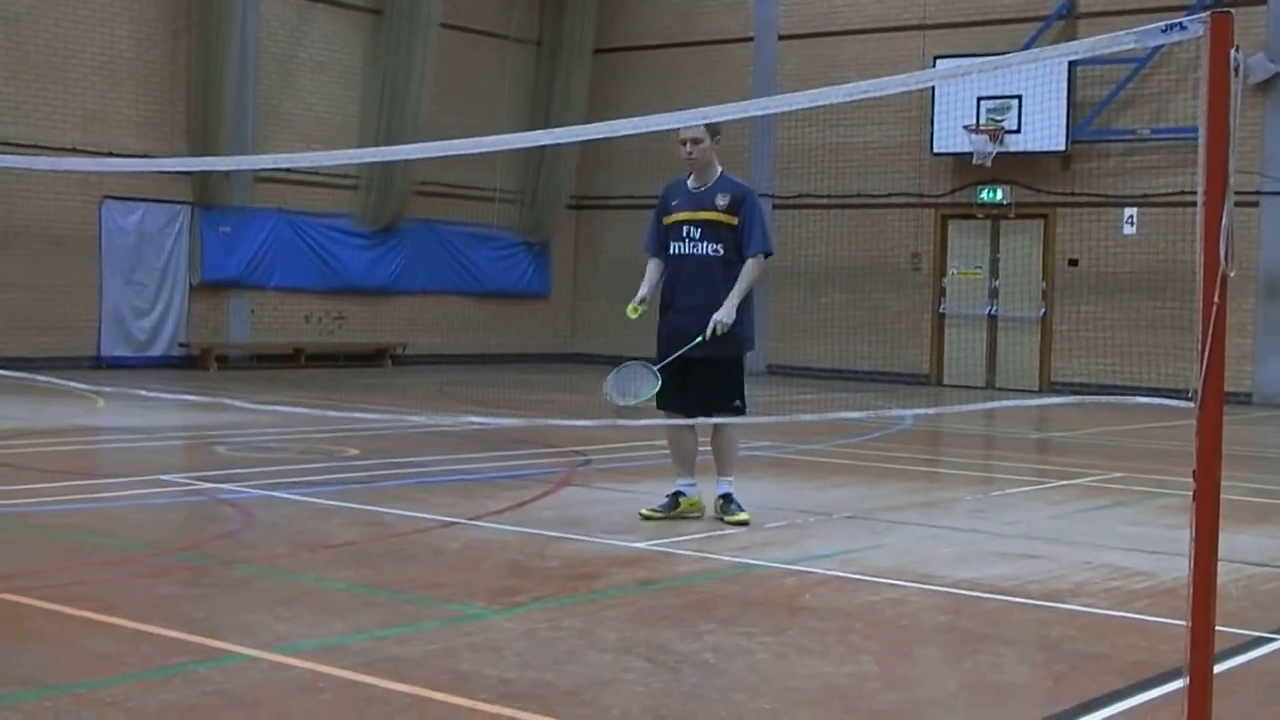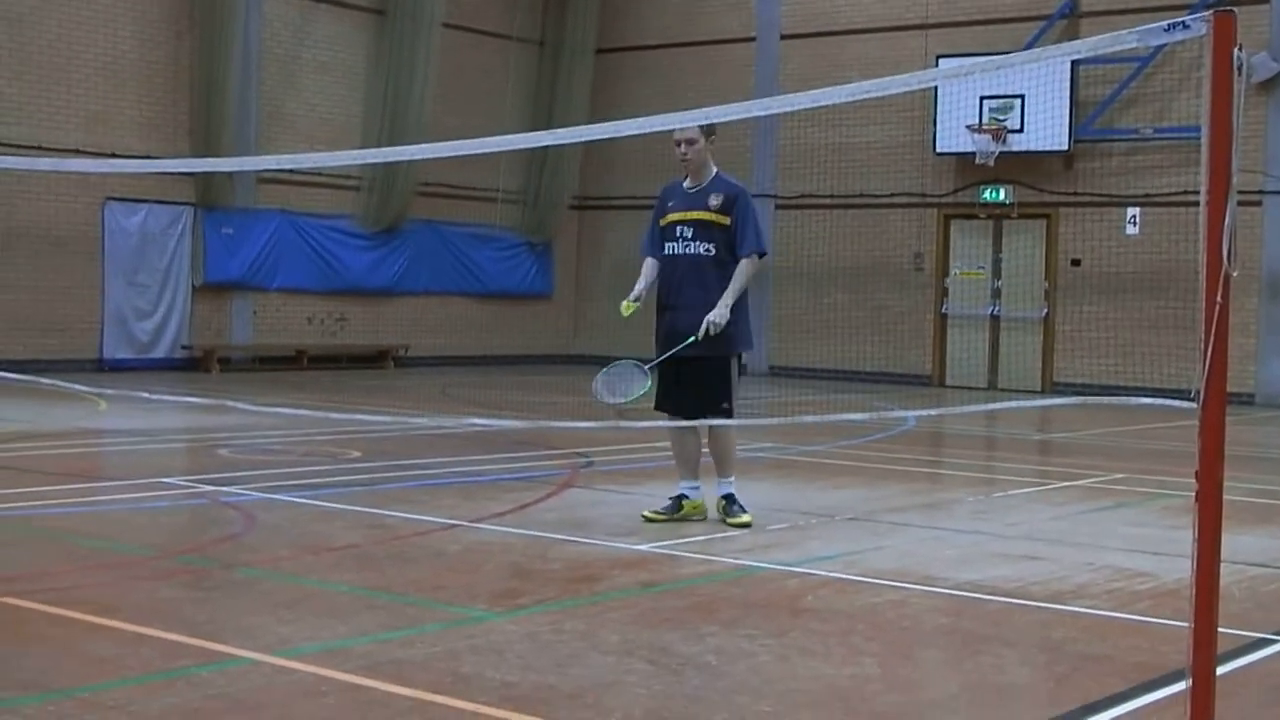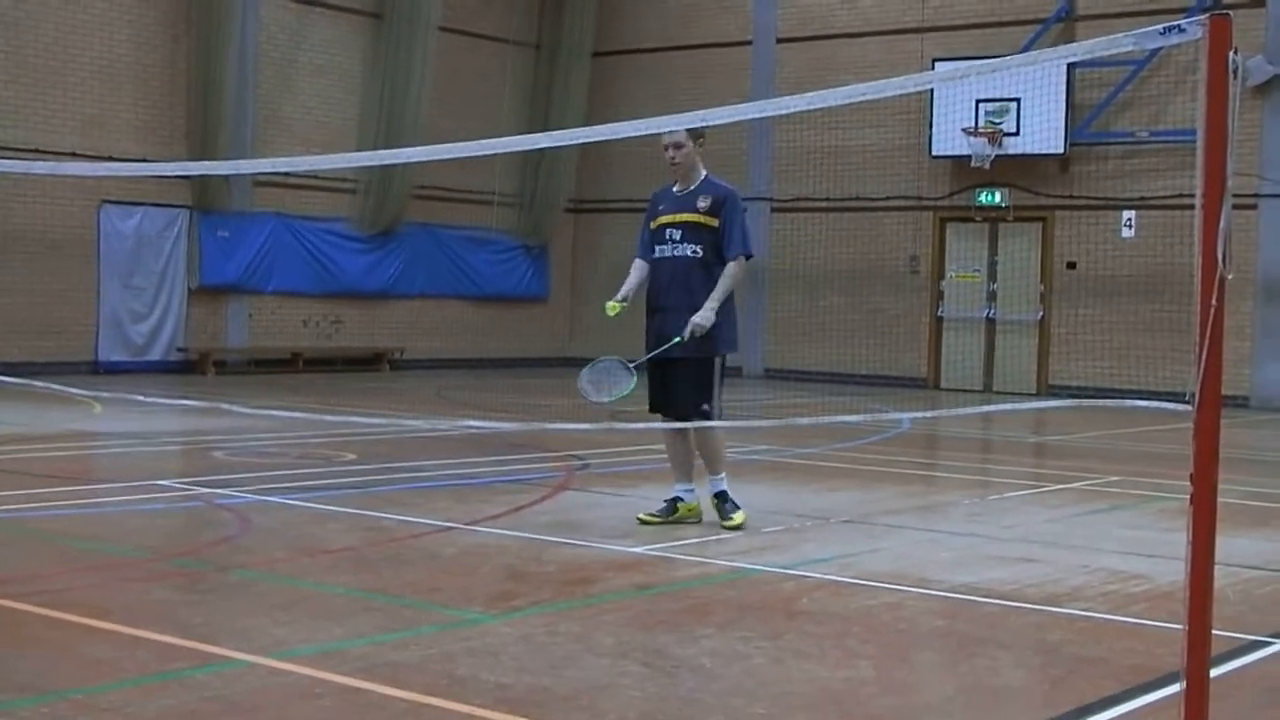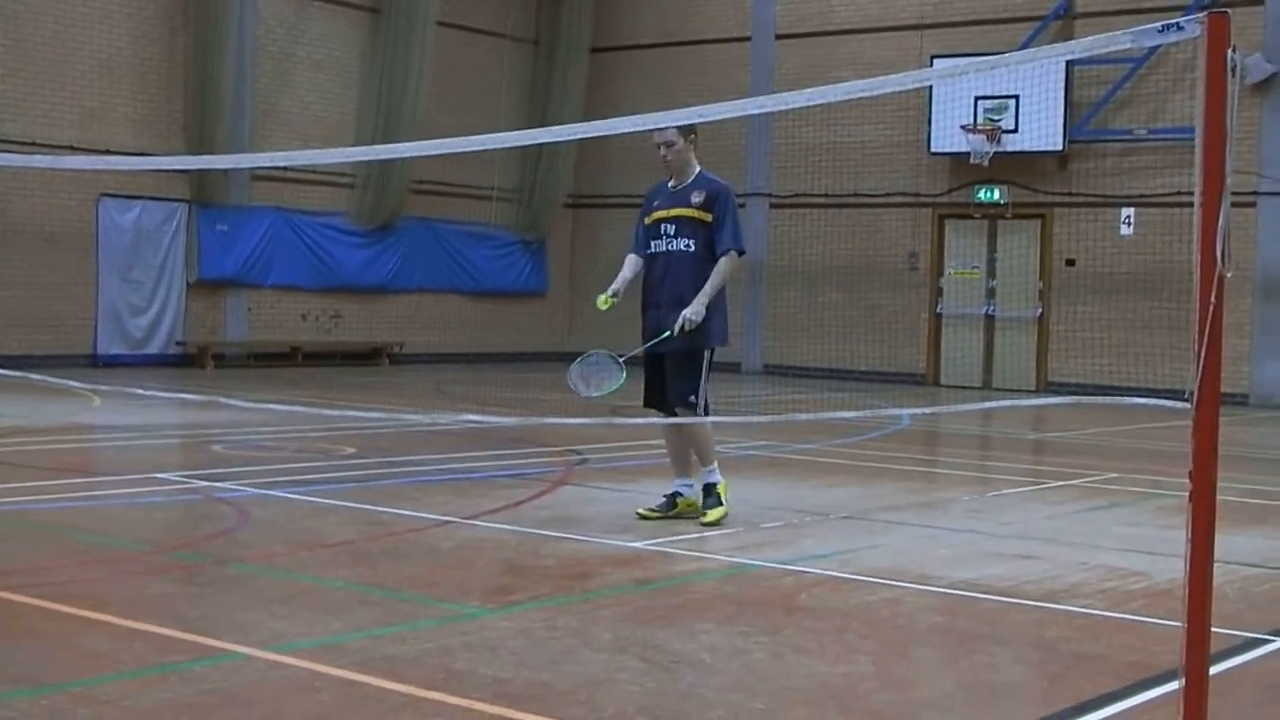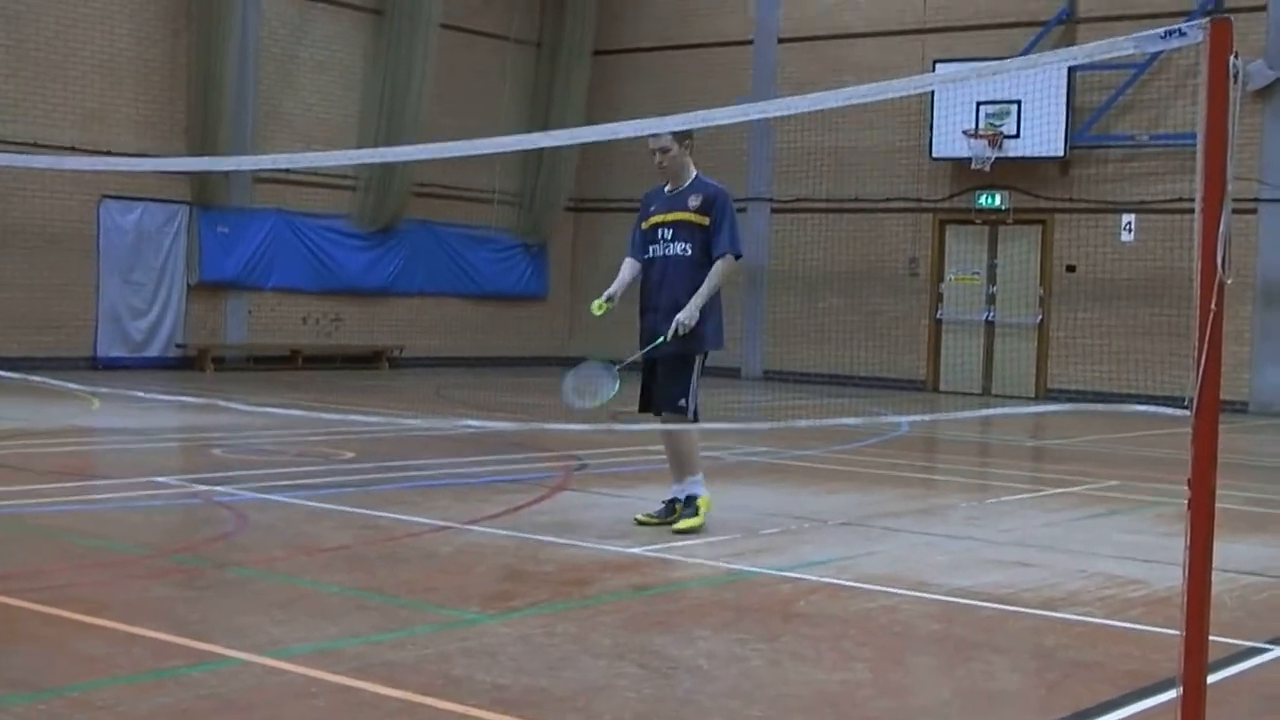
dt=0.1s
person 1, frame 1
left shoulder: (740, 195)
right shoulder: (671, 195)
left elbow: (756, 257)
right elbow: (658, 255)
left wrist: (731, 305)
right wrist: (646, 290)
left hip: (721, 325)
right hip: (675, 324)
left knee: (724, 411)
right knee: (675, 409)
left ankle: (725, 493)
right ankle: (685, 493)
person 1, frame 2
left shoulder: (733, 194)
right shoulder: (667, 197)
left elbow: (750, 257)
right elbow: (654, 254)
left wrist: (724, 305)
right wrist: (640, 289)
left hip: (715, 326)
right hip: (672, 324)
left knee: (717, 412)
right knee: (676, 412)
left ankle: (727, 495)
right ankle: (689, 495)
person 1, frame 3
left shoulder: (723, 197)
right shoulder: (659, 201)
left elbow: (737, 260)
right elbow: (645, 257)
left wrist: (710, 307)
right wrist: (627, 289)
left hip: (701, 328)
right hip: (661, 326)
left knee: (700, 413)
right knee: (669, 414)
left ankle: (720, 491)
right ankle: (684, 497)
person 1, frame 4
left shoulder: (716, 192)
right shoulder: (654, 197)
left elbow: (730, 255)
right elbow: (639, 252)
left wrist: (700, 303)
right wrist: (620, 282)
left hip: (694, 321)
right hip: (657, 320)
left knee: (688, 405)
right knee: (667, 408)
left ankle: (712, 481)
right ankle: (683, 491)
person 1, frame 5
left shoulder: (713, 196)
right shoulder: (651, 201)
left elbow: (726, 258)
right elbow: (637, 256)
left wrist: (694, 306)
right wrist: (617, 287)
left hip: (689, 325)
right hip: (654, 324)
left knee: (676, 409)
right knee: (664, 413)
left ankle: (696, 491)
right ankle: (680, 496)
